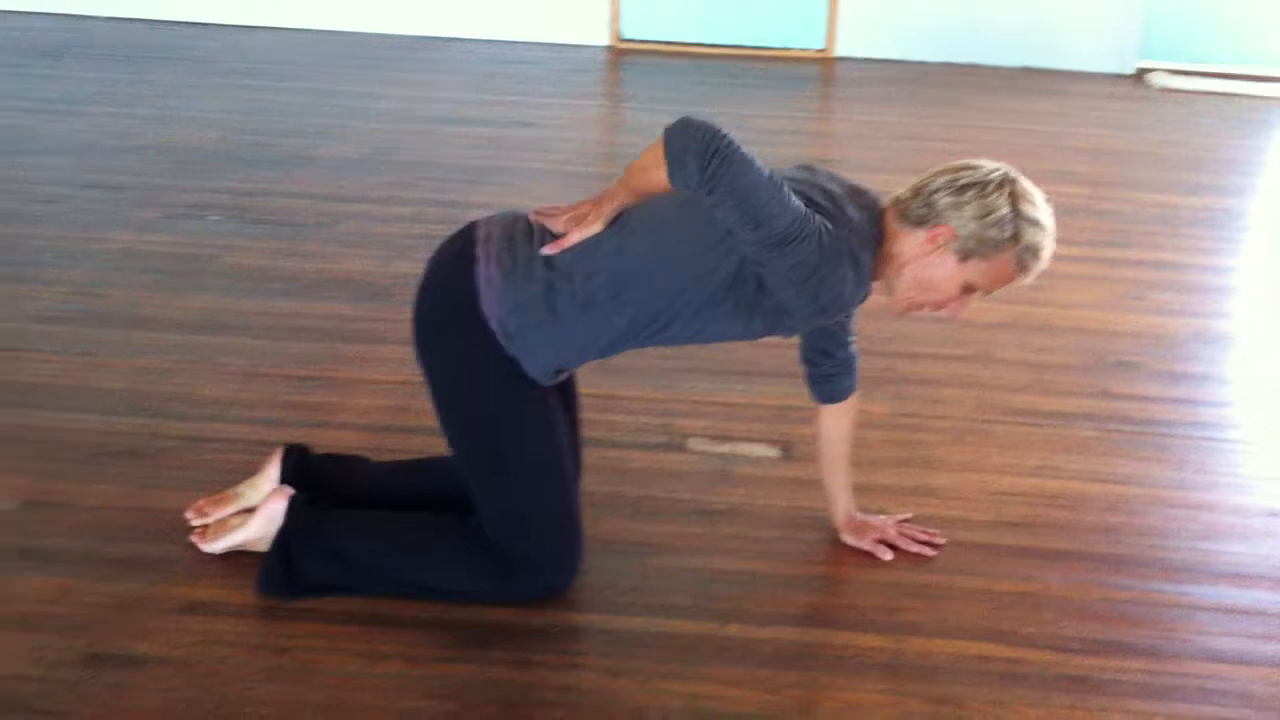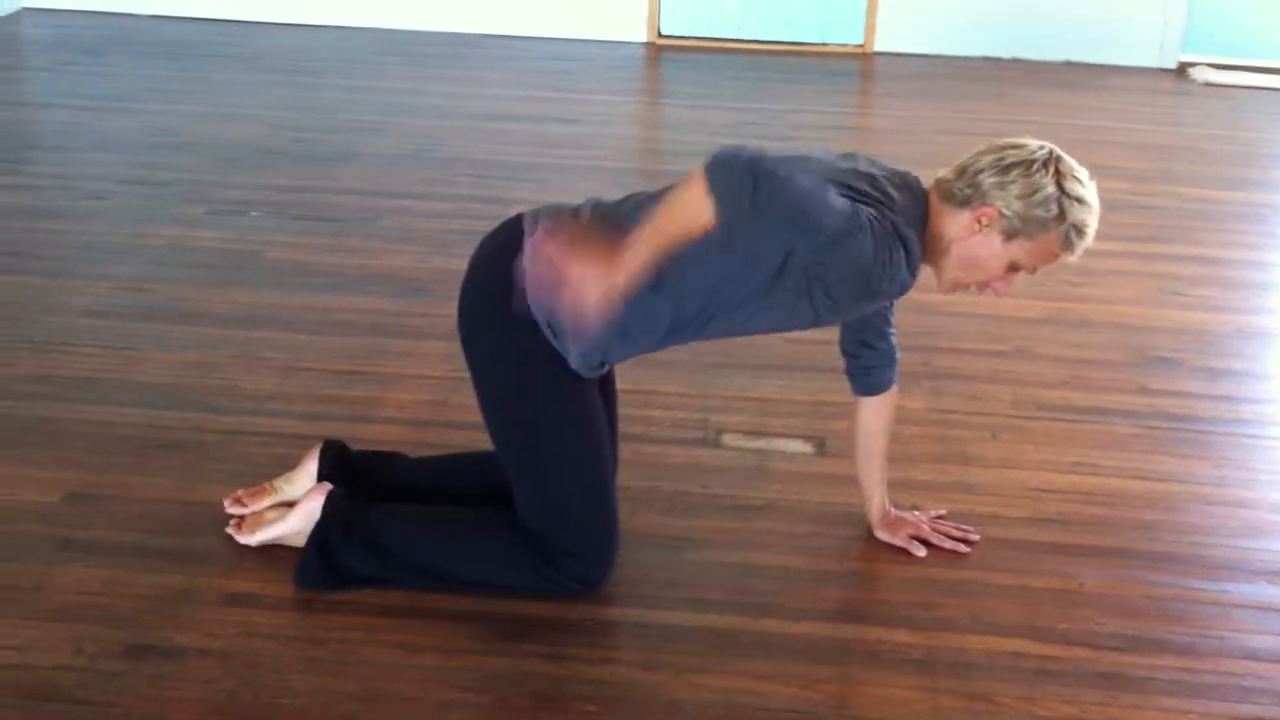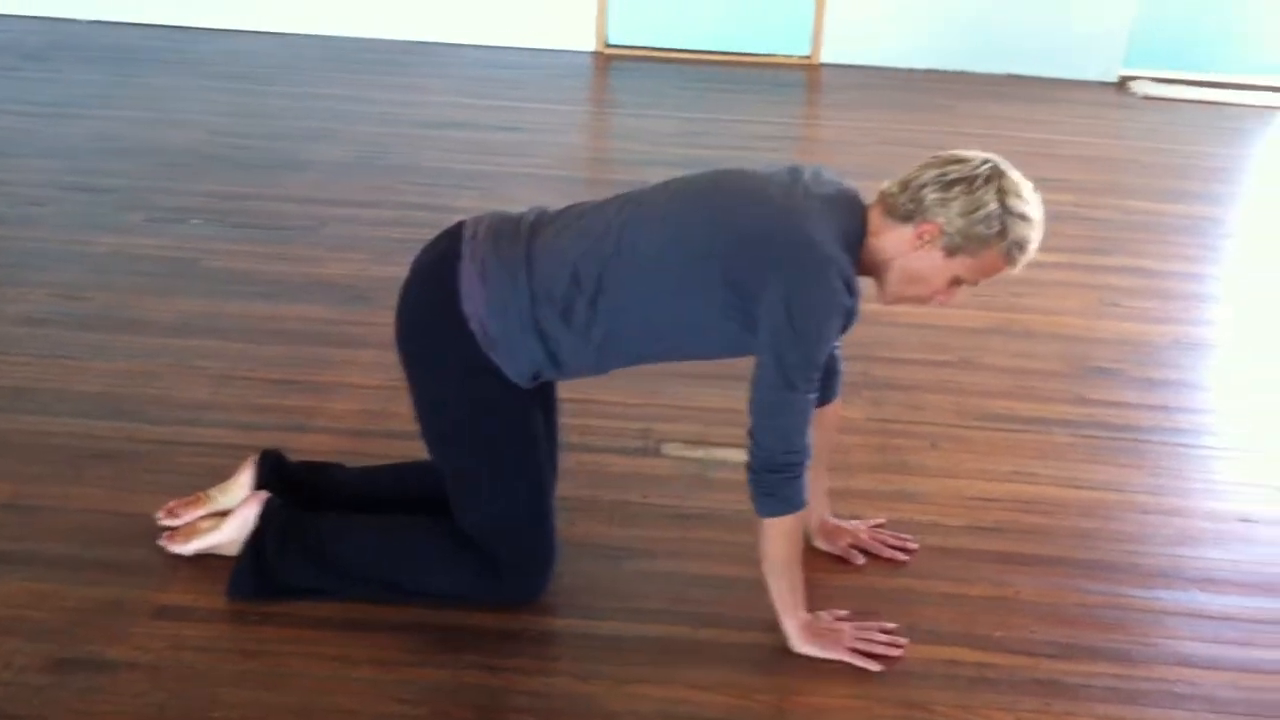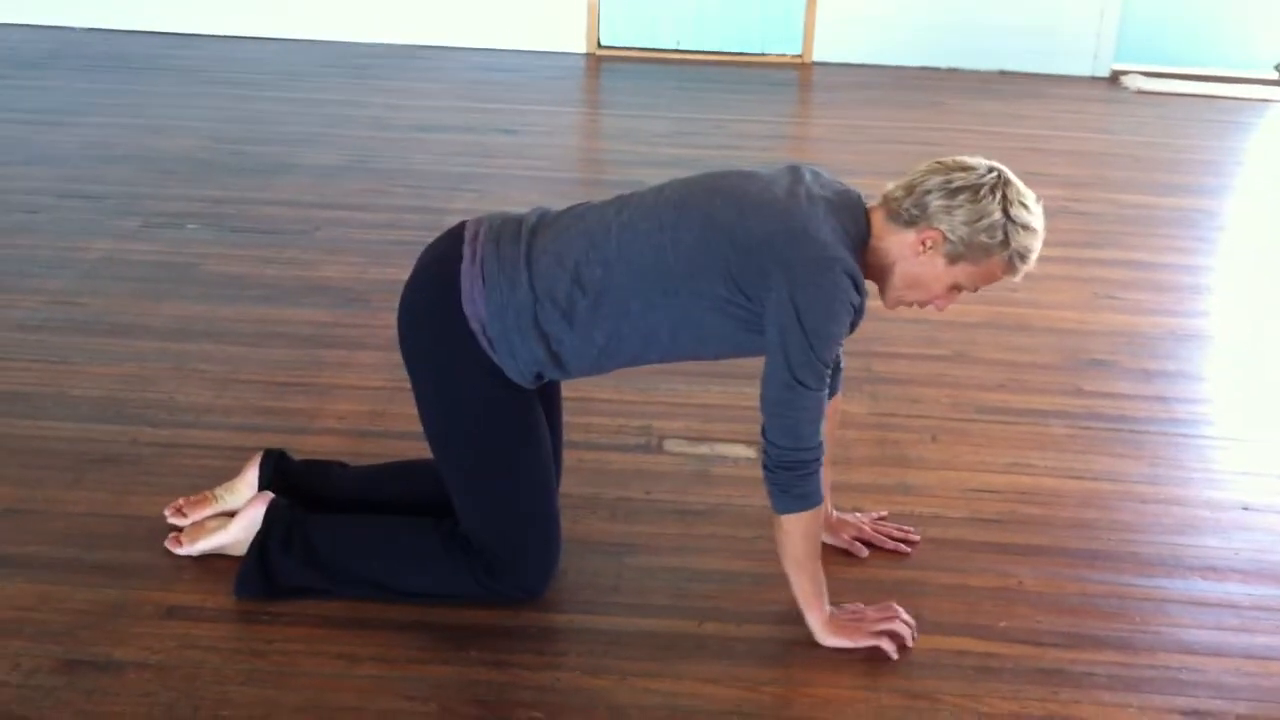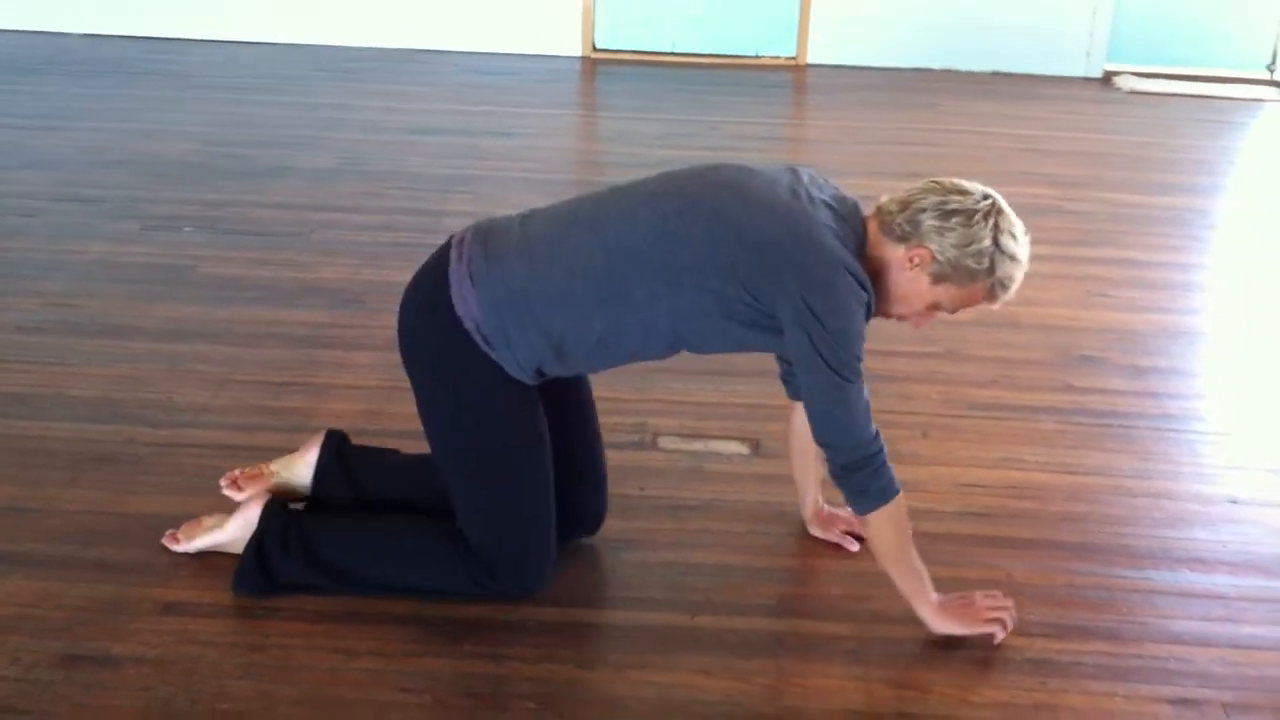
dt=0.5s
person 1, frame 1
left shoulder: (849, 225)
right shoulder: (826, 262)
left elbow: (831, 368)
right elbow: (695, 141)
left wrist: (846, 513)
right wrist: (610, 205)
left hip: (511, 302)
right hip: (482, 315)
left knee: (532, 488)
right knee: (538, 563)
left ankle: (300, 477)
right ankle: (289, 531)
person 1, frame 2
left shoulder: (888, 211)
right shoulder: (874, 247)
left elbow: (871, 358)
right elbow: (741, 173)
left wrist: (880, 509)
right wrist: (624, 271)
left hip: (566, 299)
right hip: (529, 303)
left knee: (562, 481)
right knee: (575, 556)
left ankle: (340, 472)
right ankle: (328, 525)
person 1, frame 3
left shoulder: (831, 211)
right shoulder: (817, 270)
left elbow: (818, 376)
right elbow: (775, 460)
left wrist: (822, 519)
right wrist: (796, 623)
left hip: (493, 289)
right hip: (466, 319)
left knee: (506, 494)
right knee: (513, 567)
left ankle: (276, 482)
right ankle: (266, 534)
person 1, frame 4
left shoulder: (832, 212)
right shoulder: (822, 273)
left elbow: (818, 376)
right elbow: (790, 458)
left wrist: (825, 515)
right wrist: (822, 618)
left hip: (495, 287)
right hip: (465, 320)
left knee: (506, 493)
right knee: (515, 565)
left ankle: (277, 482)
right ankle: (269, 535)
person 1, frame 5
left shoulder: (827, 218)
right shoulder: (827, 279)
left elbow: (803, 374)
right elbow: (859, 458)
left wrist: (816, 509)
right wrist: (932, 607)
left hip: (503, 300)
right hip: (466, 328)
left knee: (575, 513)
right knee: (511, 566)
left ankle: (327, 469)
right ankle: (269, 537)
